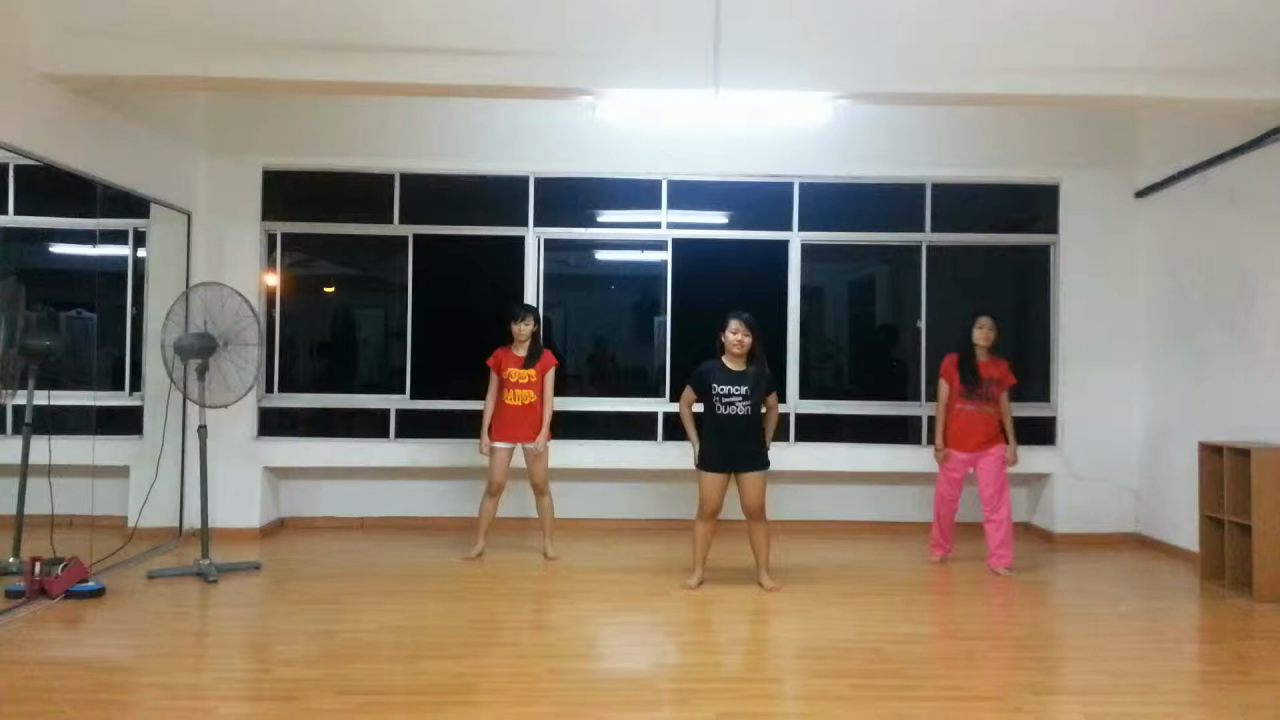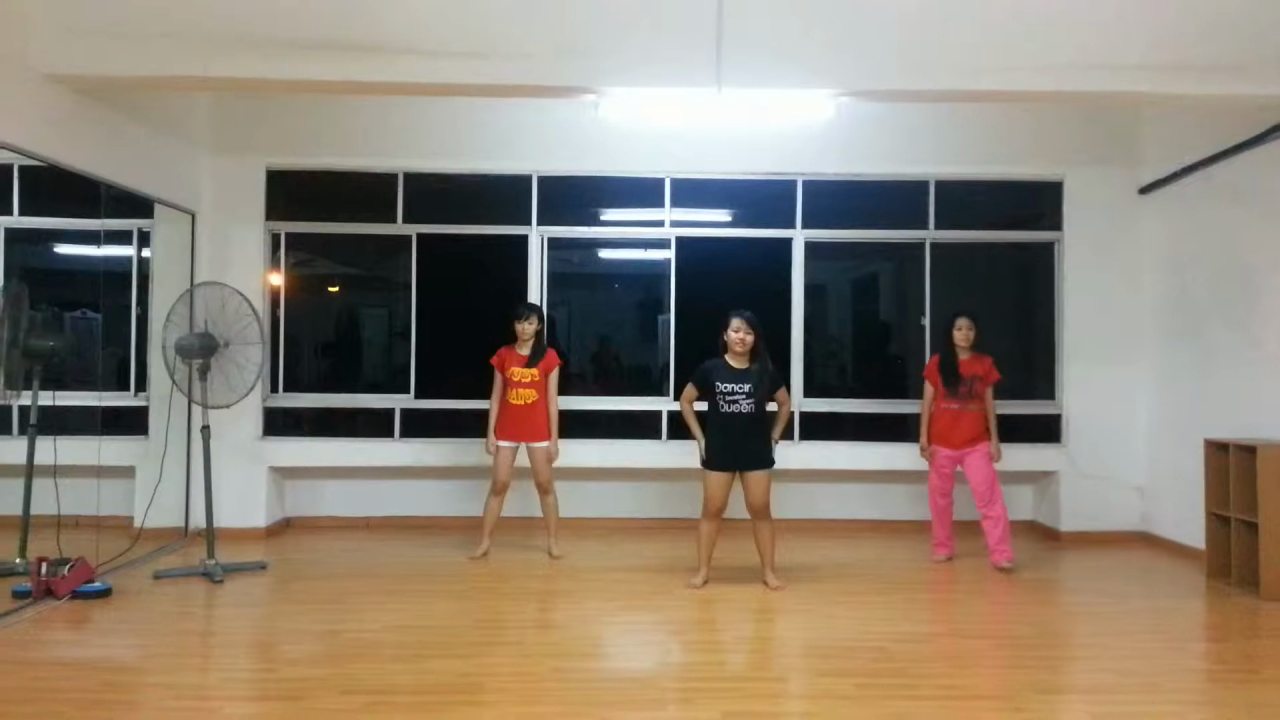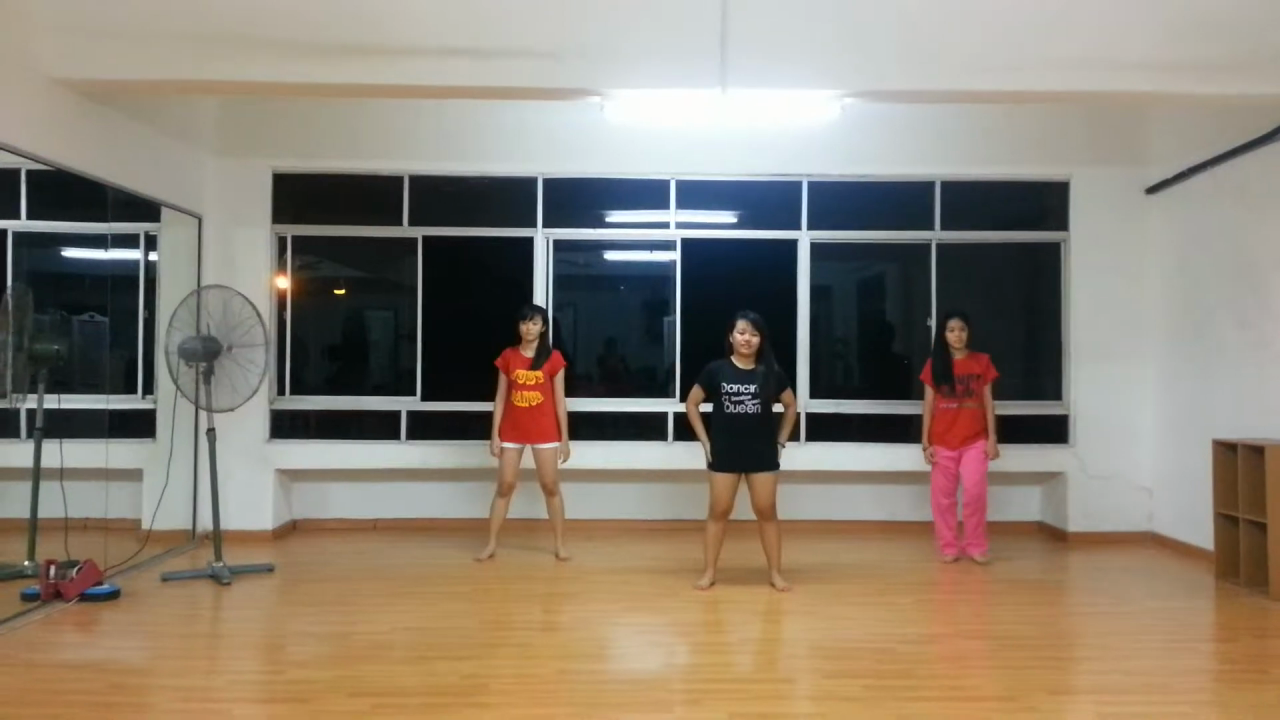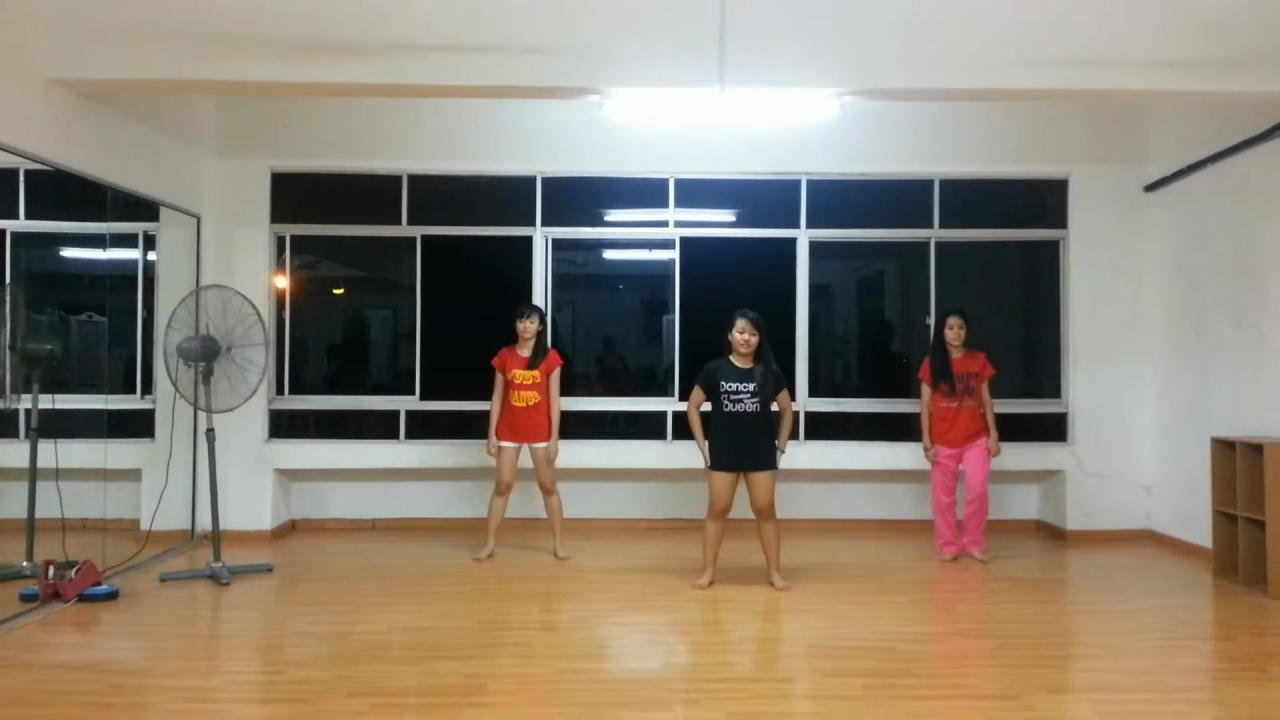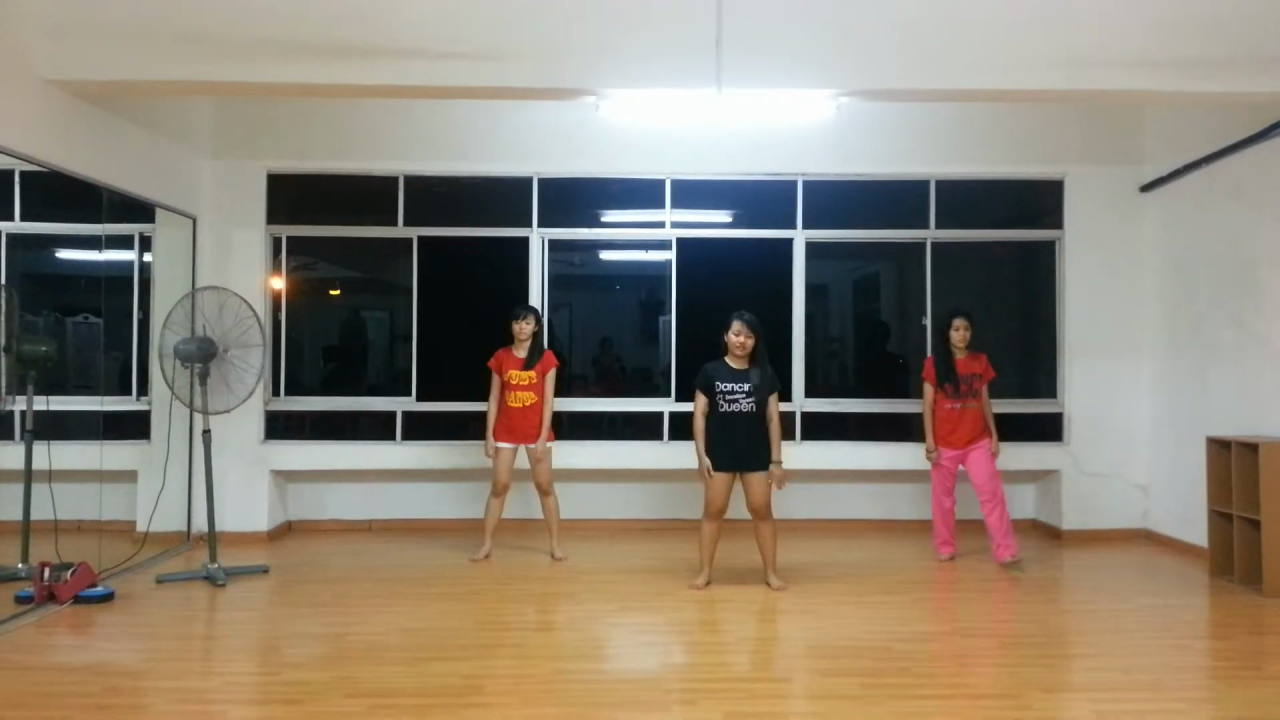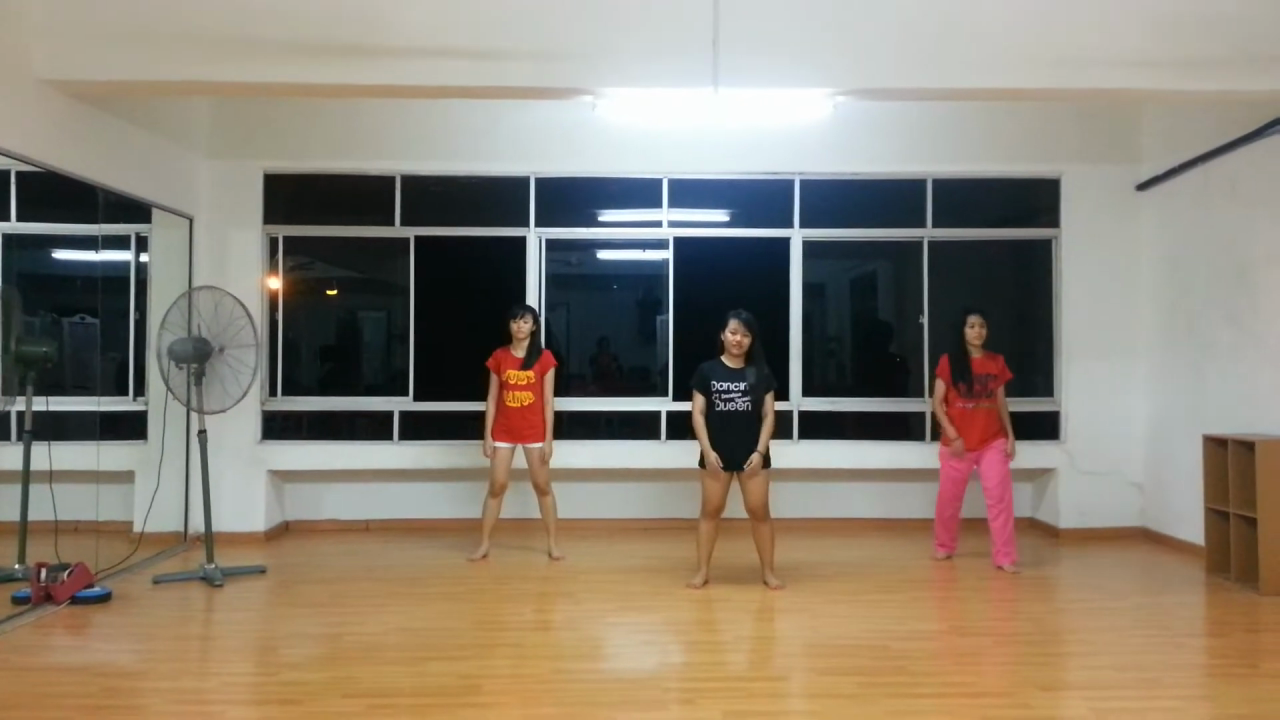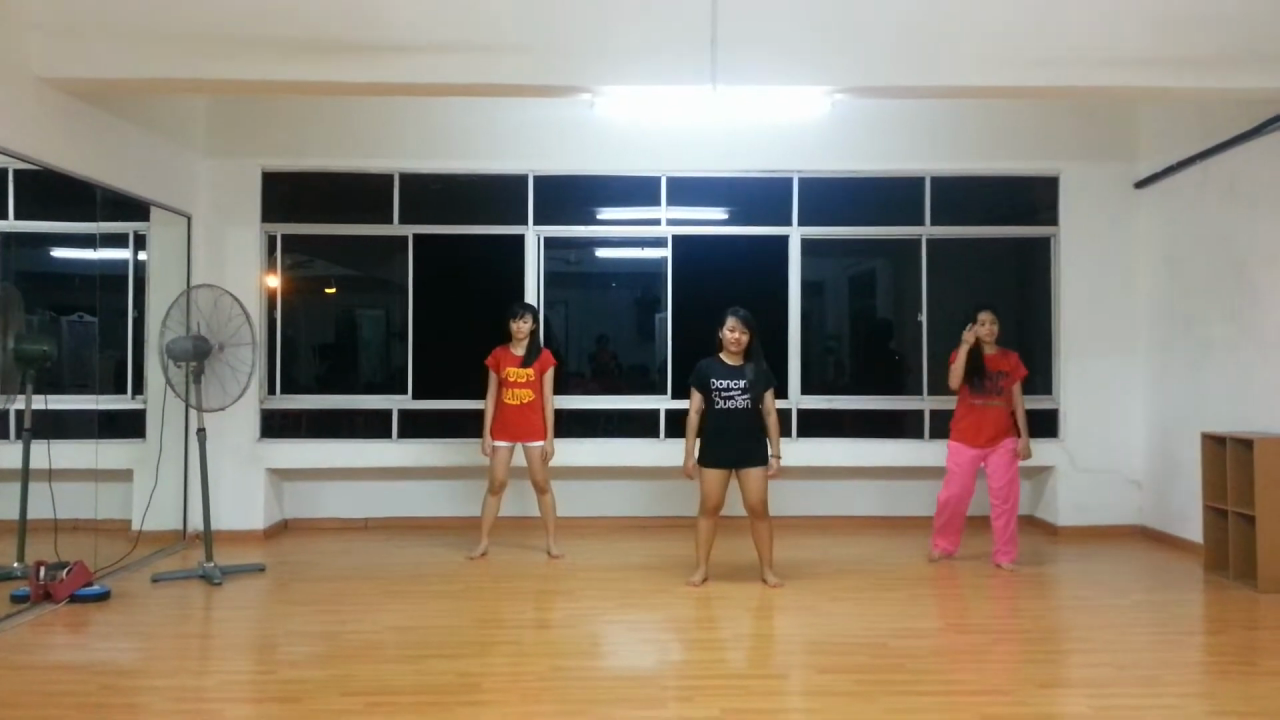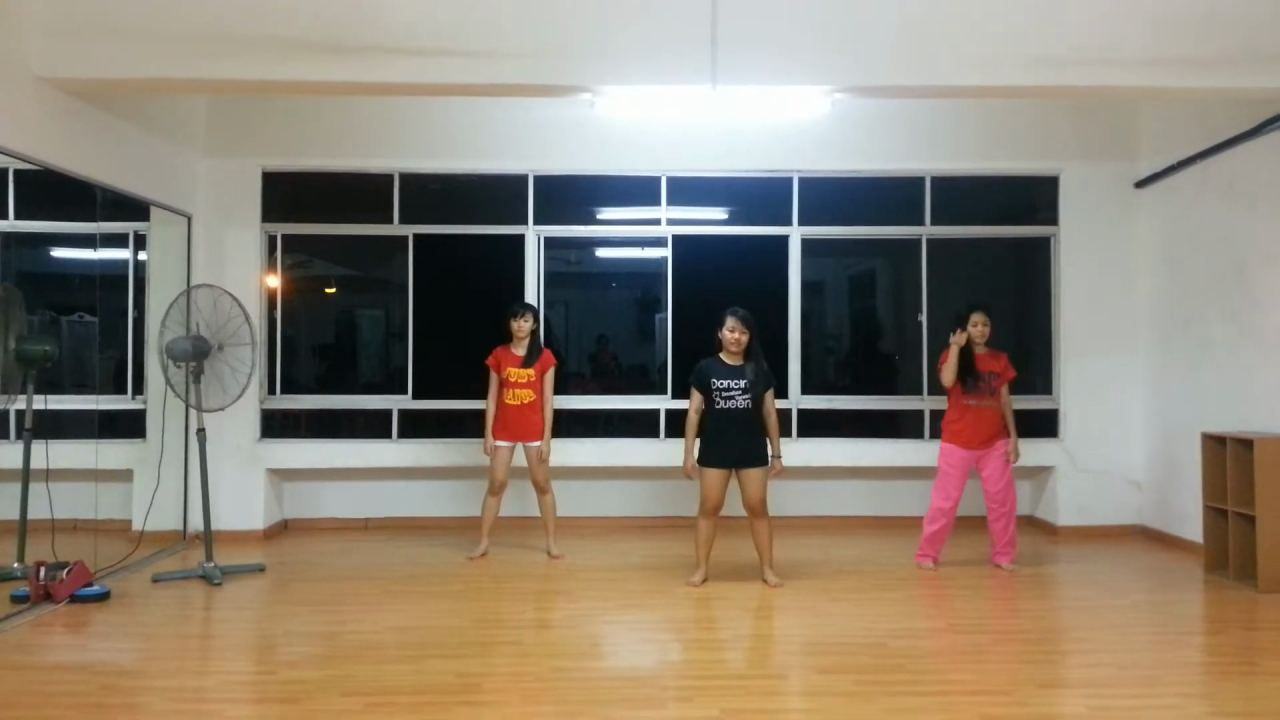
dt=0.3s
person 1, frame 1
left shoulder: (760, 373)
right shoulder: (707, 371)
left elbow: (772, 410)
right elbow: (685, 405)
left wrist: (765, 442)
right wrist: (696, 442)
left hip: (752, 454)
right hip: (714, 453)
left knee: (755, 512)
right knee: (708, 511)
left ankle: (763, 573)
right ankle: (698, 571)
person 1, frame 2
left shoulder: (765, 371)
right shoulder: (710, 369)
left elbow: (785, 404)
right elbow: (685, 401)
left wrist: (773, 437)
right wrist: (700, 438)
left hip: (756, 452)
right hip: (718, 451)
left knee: (760, 510)
right knee: (712, 510)
left ankle: (768, 571)
right ankle: (702, 570)
person 1, frame 3
left shoulder: (771, 372)
right shoulder: (716, 370)
left elbow: (791, 406)
right elbow: (691, 403)
left wrist: (780, 442)
right wrist: (705, 441)
left hip: (762, 454)
right hip: (724, 453)
left knee: (766, 512)
right knee: (719, 511)
left ankle: (775, 573)
right ankle: (709, 572)
person 1, frame 4
left shoulder: (769, 372)
right shoulder: (714, 370)
left elbow: (787, 409)
right elbow: (693, 407)
left wrist: (780, 447)
right wrist: (703, 446)
left hip: (761, 453)
right hip: (723, 453)
left knee: (765, 511)
right knee: (717, 511)
left ankle: (774, 572)
right ankle: (708, 571)
person 1, frame 5
left shoulder: (764, 374)
right shoulder: (711, 371)
left elbow: (773, 417)
right elbow: (700, 414)
left wrist: (776, 460)
right wrist: (701, 455)
left hip: (756, 455)
right hip: (719, 454)
left knee: (761, 511)
right knee: (713, 511)
left ankle: (770, 572)
right ankle: (705, 571)
person 1, frame 6
left shoulder: (761, 372)
right shoulder: (707, 371)
left elbow: (768, 415)
right elbow: (698, 413)
left wrist: (760, 452)
right wrist: (707, 450)
left hip: (751, 453)
right hip: (717, 453)
left knee: (759, 511)
right knee: (710, 511)
left ankle: (768, 571)
right ankle: (702, 570)
person 1, frame 7
left shoulder: (759, 370)
right shoulder: (705, 368)
left elbow: (770, 412)
right elbow: (694, 412)
left wrist: (775, 454)
right wrist: (689, 454)
left hip: (752, 451)
right hip: (714, 451)
left knee: (758, 509)
right knee: (709, 508)
left ankle: (767, 569)
right ankle: (701, 568)
person 1, frame 8
left shoulder: (760, 369)
right shoulder: (706, 368)
left elbow: (769, 412)
right elbow: (694, 411)
left wrist: (776, 454)
right wrist: (688, 453)
left hip: (752, 451)
right hip: (714, 451)
left knee: (757, 508)
right knee: (709, 508)
left ankle: (767, 568)
right ankle: (701, 568)
person 2, frame 1
left shoulder: (1001, 367)
right shoulder: (953, 362)
left elbow: (1004, 407)
right elbow: (942, 404)
left wrist: (1011, 443)
right wrist: (939, 442)
left hip: (991, 446)
right hip: (956, 445)
left knee: (996, 503)
right knee: (946, 499)
left ankle: (1000, 559)
right ankle: (940, 548)
person 2, frame 2
left shoulder: (985, 364)
right shoulder: (937, 363)
left elbow: (989, 403)
right elbow: (927, 403)
left wrist: (994, 439)
right wrist: (924, 440)
left hip: (976, 443)
right hip: (942, 442)
left knee: (989, 496)
right knee: (940, 496)
left ankle: (1001, 554)
right ankle: (942, 547)
person 2, frame 3
left shoulder: (982, 362)
right shoulder: (934, 364)
left elbow: (988, 402)
right elbow: (929, 405)
left wrist: (992, 437)
right wrist: (925, 442)
left hip: (975, 441)
right hip: (942, 442)
left knee: (974, 493)
right knee: (943, 496)
left ankle: (975, 546)
right ankle: (949, 547)
person 2, frame 4
left shoulder: (979, 360)
right shoulder: (932, 363)
left elbow: (986, 400)
right elbow: (926, 404)
left wrist: (993, 434)
right wrist: (927, 441)
left hip: (975, 439)
right hip: (943, 441)
left knee: (977, 490)
right knee: (943, 495)
left ankle: (974, 543)
right ankle: (948, 546)
person 2, frame 5
left shoulder: (981, 362)
right shoulder: (934, 363)
left elbow: (985, 401)
right elbow: (928, 405)
left wrist: (994, 435)
right wrist: (930, 442)
left hip: (978, 441)
right hip: (945, 442)
left knee: (991, 492)
right knee: (943, 497)
left ankle: (1005, 549)
right ankle: (945, 546)
person 2, frame 6
left shoulder: (997, 362)
right shoulder: (948, 361)
left elbow: (1001, 402)
right elbow: (937, 402)
left wrist: (1010, 436)
right wrist: (951, 434)
left hip: (992, 442)
right hip: (957, 442)
left knee: (999, 497)
right knee: (949, 499)
left ankle: (1005, 556)
right ankle: (944, 545)
person 2, frame 7
left shoulder: (1011, 359)
right shoulder: (962, 354)
left elbow: (1018, 400)
right elbow: (954, 383)
left wrist: (1024, 436)
right wrist: (966, 346)
left hip: (1002, 440)
right hip: (965, 440)
left knee: (1005, 497)
right knee: (953, 494)
left ankle: (1004, 554)
right ankle: (942, 544)
person 2, frame 8
left shoulder: (1000, 360)
right shoulder: (951, 355)
left elbow: (1005, 401)
right elbow: (947, 382)
left wrist: (1013, 437)
right wrist: (956, 346)
left hip: (994, 443)
right hip: (957, 442)
left knee: (1002, 499)
right knee: (945, 500)
left ankle: (1003, 555)
right ankle: (927, 554)
person 3, frame 1
left shoulder: (545, 358)
right shoulder: (500, 356)
left elbow: (548, 399)
right elbow: (491, 396)
left wrist: (543, 434)
right wrist: (484, 432)
left hip: (533, 431)
right hip: (503, 431)
left knee: (541, 486)
right knee: (494, 486)
left ankle: (548, 542)
right ankle: (480, 542)
person 3, frame 2
left shoulder: (549, 357)
right shoulder: (503, 355)
left elbow: (552, 399)
right elbow: (496, 396)
left wrist: (554, 437)
right wrist: (490, 432)
left hip: (538, 431)
right hip: (507, 430)
left knee: (545, 485)
right knee: (499, 485)
left ankle: (552, 541)
right ankle: (485, 541)
person 3, frame 3
left shoulder: (553, 358)
right shoulder: (508, 356)
left elbow: (559, 400)
right elbow: (500, 397)
left wrist: (564, 438)
right wrist: (495, 434)
left hip: (544, 432)
right hip: (512, 432)
left knee: (551, 487)
right knee: (505, 486)
left ankle: (559, 543)
right ankle: (491, 543)
person 3, frame 4
left shoulder: (550, 357)
right shoulder: (504, 356)
left elbow: (554, 399)
right elbow: (497, 397)
left wrist: (554, 437)
right wrist: (491, 434)
left hip: (540, 431)
right hip: (509, 431)
left knee: (548, 486)
right knee: (502, 485)
left ankle: (558, 543)
right ankle: (490, 543)
person 3, frame 5
left shoulder: (546, 358)
right shoulder: (501, 357)
left elbow: (548, 400)
right elbow: (494, 398)
left wrist: (543, 437)
right wrist: (489, 435)
left hip: (535, 432)
right hip: (506, 432)
left knee: (545, 487)
right knee: (499, 486)
left ankle: (555, 544)
right ankle: (487, 544)
person 3, frame 6
left shoulder: (544, 358)
right shoulder: (499, 357)
left elbow: (548, 401)
right elbow: (492, 398)
left wrist: (548, 438)
right wrist: (487, 435)
left hip: (534, 432)
right hip: (504, 432)
left knee: (543, 487)
right knee: (497, 486)
left ankle: (552, 543)
right ankle: (484, 543)
person 3, frame 7
left shoulder: (543, 357)
right shoulder: (498, 355)
left elbow: (548, 399)
right elbow: (491, 397)
left wrist: (549, 437)
right wrist: (486, 434)
left hip: (533, 431)
right hip: (503, 430)
left knee: (542, 485)
right knee: (496, 485)
left ankle: (551, 541)
right ankle: (483, 542)
person 3, frame 8
left shoulder: (544, 357)
right shoulder: (499, 355)
left elbow: (547, 400)
right elbow: (492, 397)
left wrist: (547, 438)
right wrist: (488, 433)
left hip: (534, 431)
right hip: (504, 431)
left knee: (542, 485)
right knee: (496, 485)
left ankle: (551, 541)
right ankle: (483, 542)
